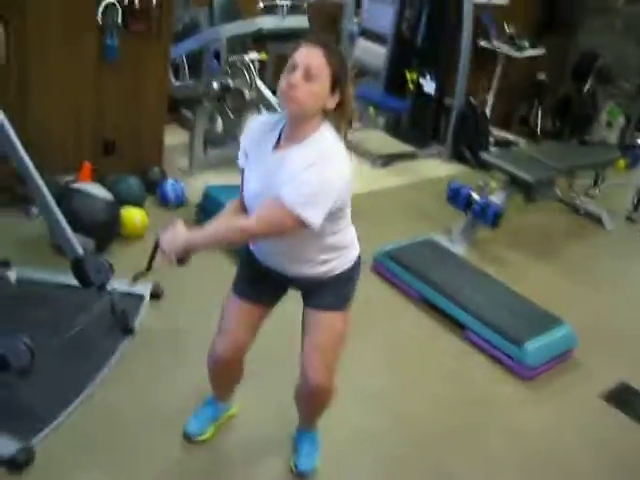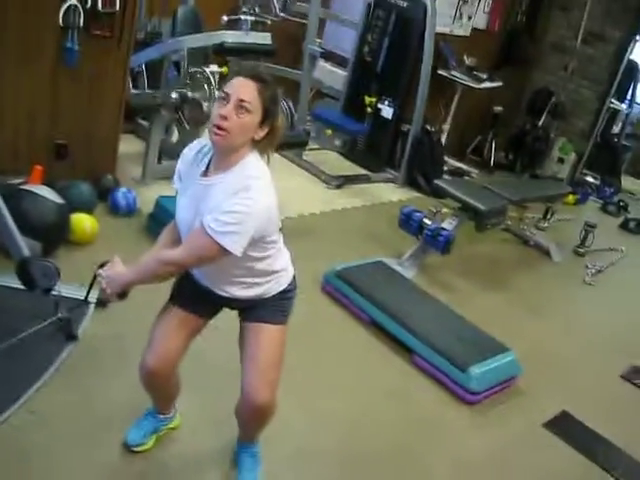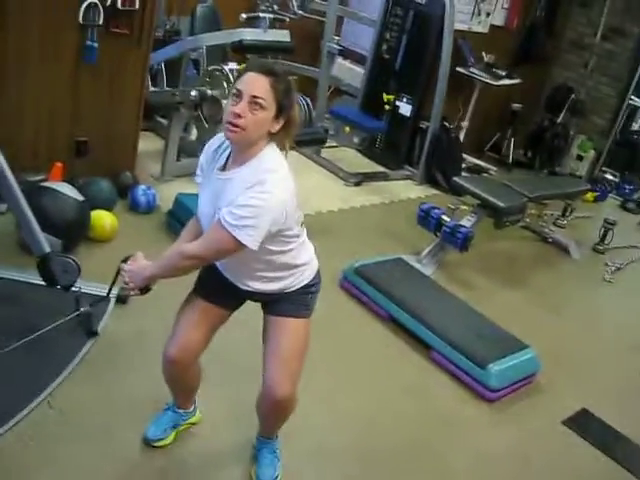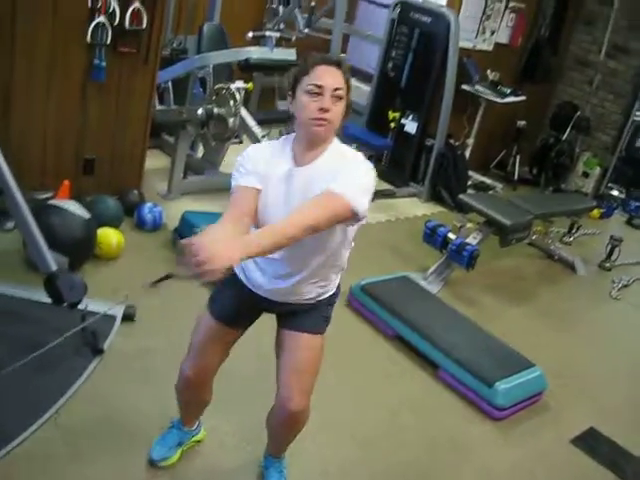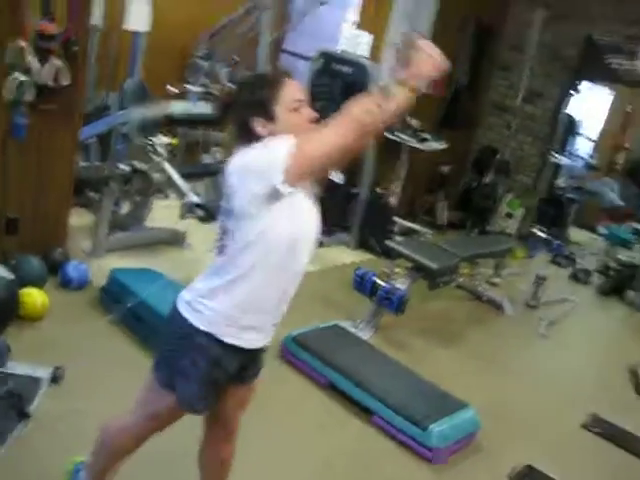
dt=0.5s
person 1, frame 1
left shoulder: (327, 166)
right shoulder: (260, 129)
left elbow: (253, 227)
right elbow: (244, 203)
left wrist: (188, 240)
right wrist: (193, 235)
left hip: (327, 272)
right hip: (267, 258)
left knee: (316, 379)
right knee: (225, 352)
left ankle: (307, 430)
right ankle: (220, 402)
person 1, frame 2
left shoulder: (251, 196)
right shoulder: (196, 153)
left elbow: (180, 259)
right elbow: (179, 226)
left wrist: (126, 277)
right wrist: (131, 270)
left hip: (264, 292)
right hip: (205, 277)
left knee: (259, 399)
right knee: (154, 366)
left ankle: (248, 444)
right ankle: (164, 414)
person 1, frame 3
left shoulder: (268, 190)
right shoulder: (217, 148)
left elbow: (198, 253)
right elbow: (201, 222)
left wrist: (147, 272)
right wrist: (154, 265)
left hip: (288, 284)
right hip: (229, 269)
left knee: (279, 392)
right knee: (176, 355)
left ankle: (267, 440)
right ankle: (184, 409)
person 1, frame 4
left shoulder: (354, 169)
right shoulder: (258, 157)
left elbow: (301, 223)
right elbow: (237, 218)
left wrist: (232, 249)
right wrist: (217, 244)
left hip: (310, 297)
right hip: (250, 280)
left knee: (293, 405)
right knee: (194, 370)
right ankle: (186, 426)
person 1, frame 5
left shoulder: (298, 165)
right shoulder: (256, 164)
left elbow: (357, 130)
right elbow: (352, 124)
left wrist: (409, 81)
right wrist: (410, 79)
left hip: (248, 338)
right hip: (208, 331)
left knee: (224, 431)
right knee: (147, 421)
